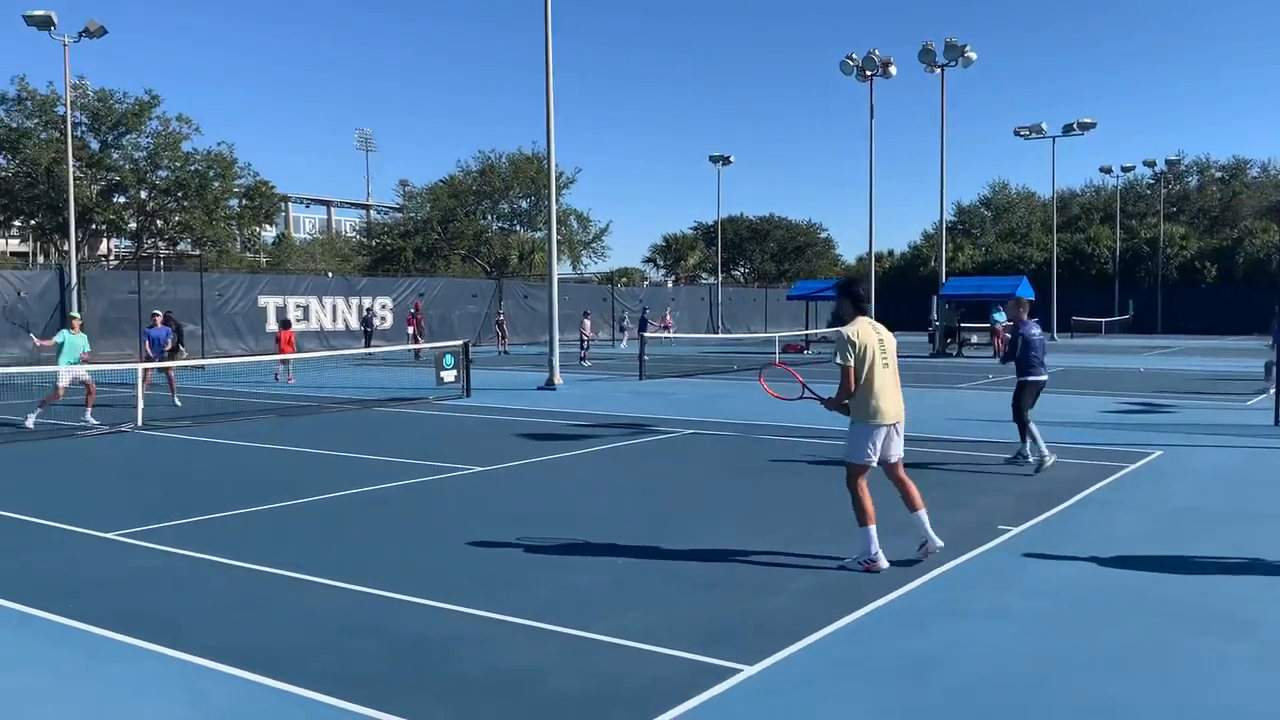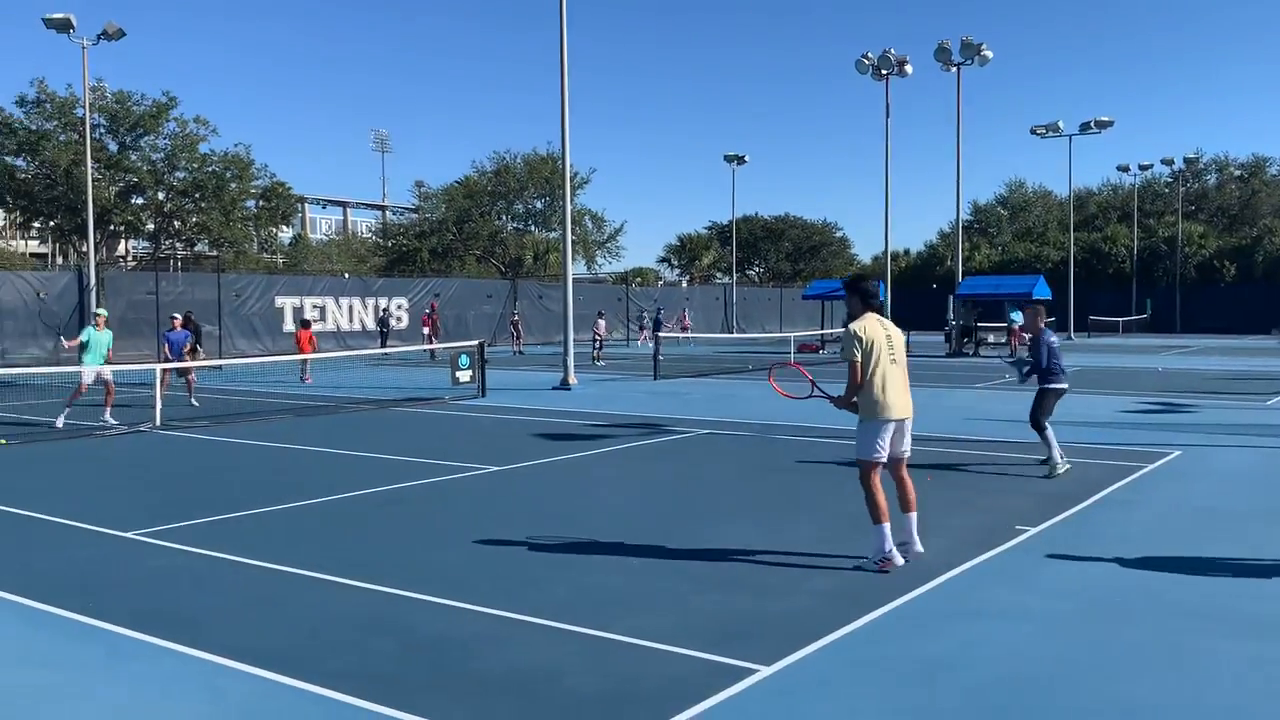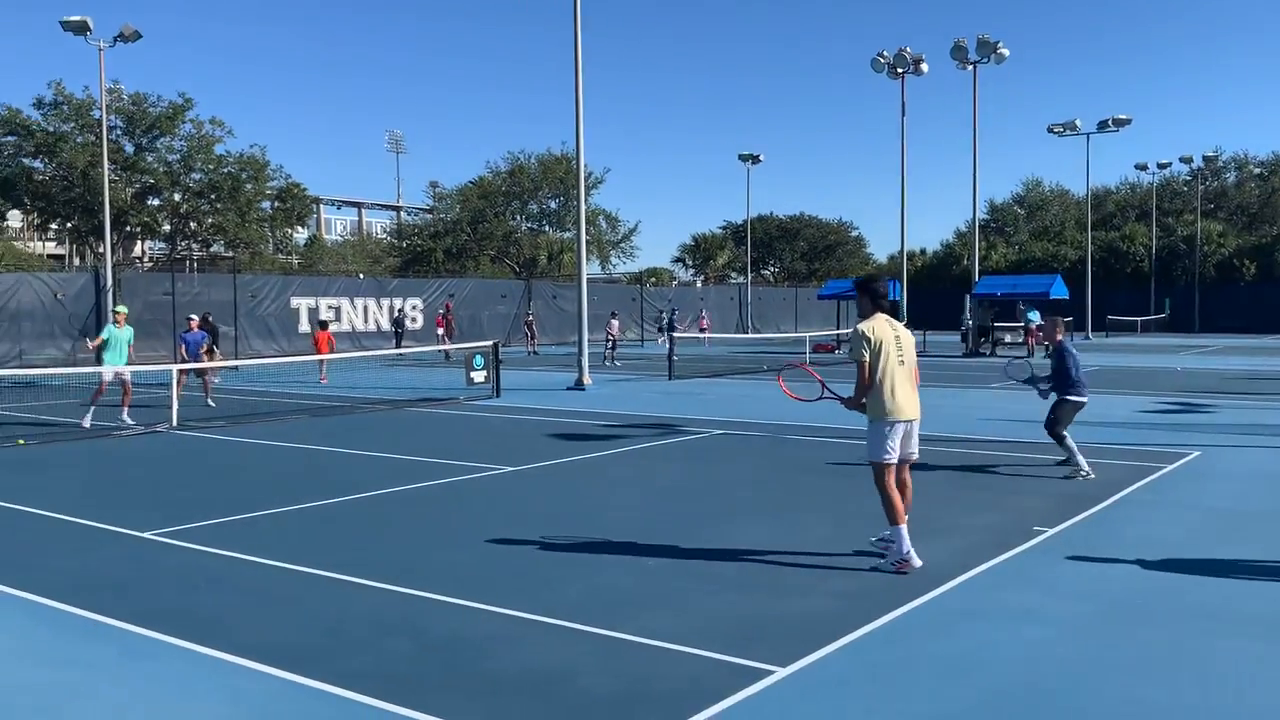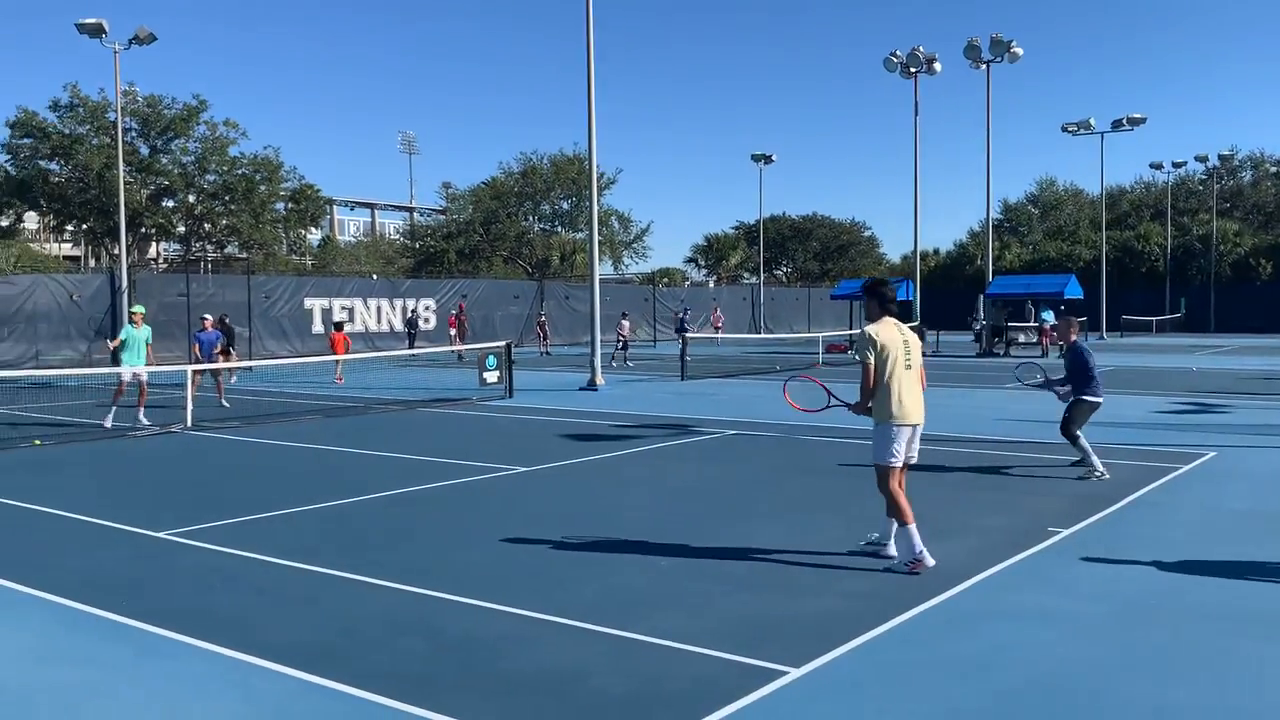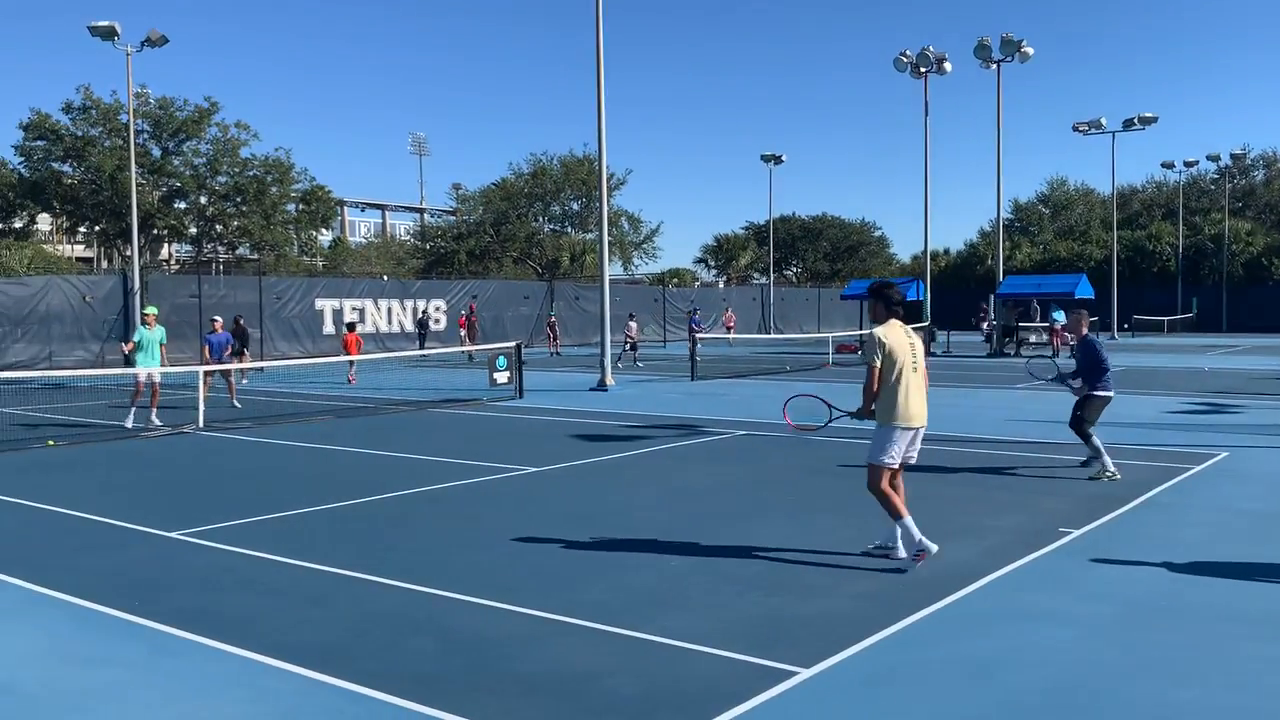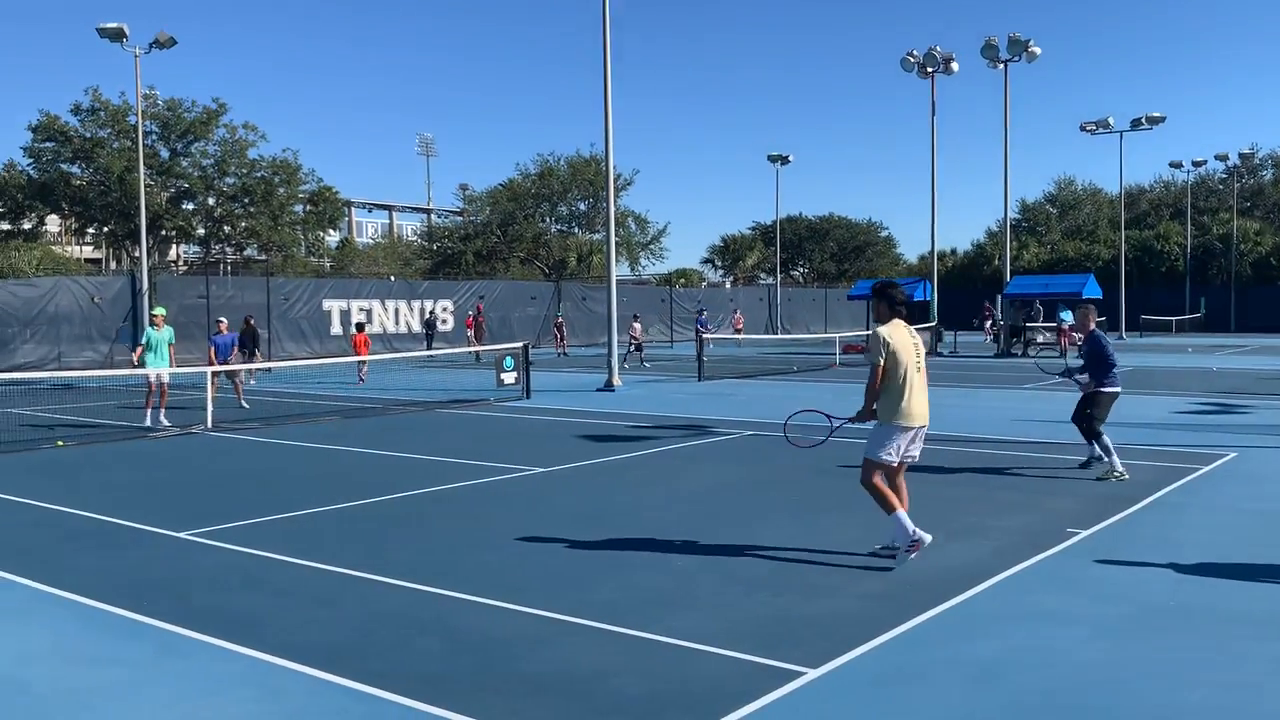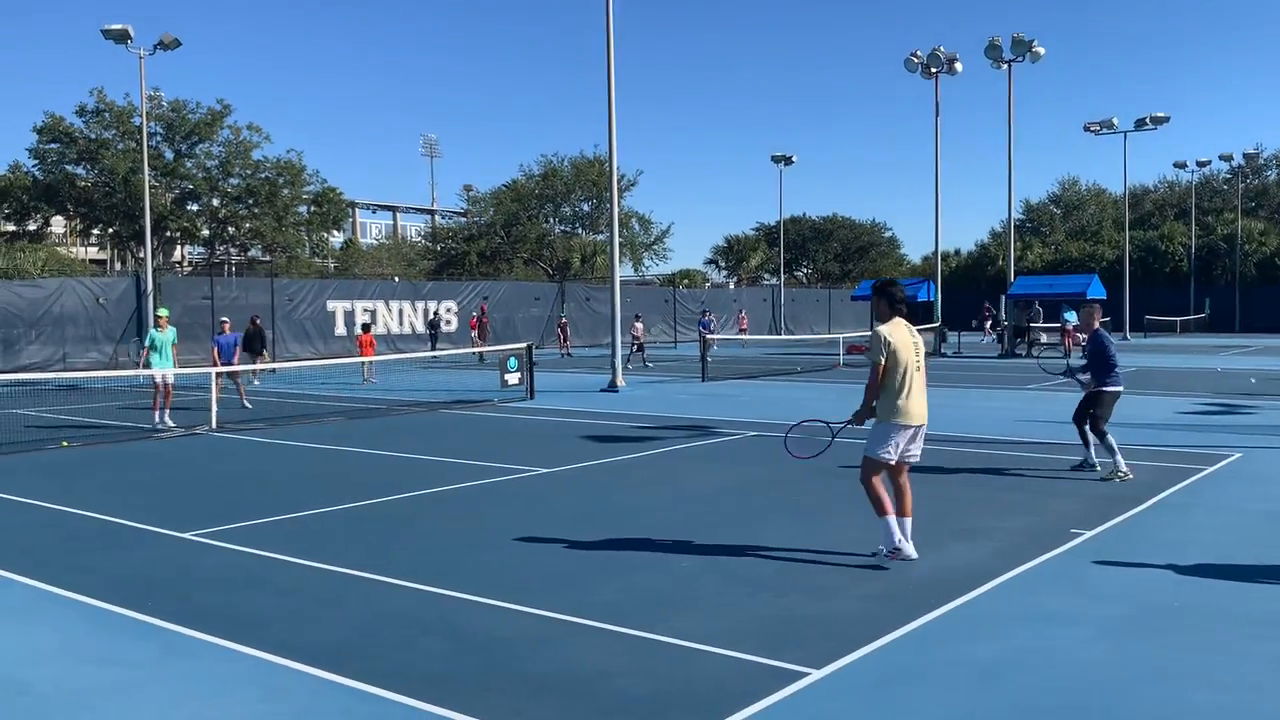
dt=0.1s
person 1, frame 1
left shoulder: (848, 333)
right shoulder: (885, 332)
left elbow: (849, 386)
left wrist: (835, 403)
left hip: (869, 417)
right hip: (895, 411)
left knee: (856, 481)
right knee: (898, 475)
left ankle: (872, 555)
right ankle: (928, 535)
person 1, frame 2
left shoulder: (856, 329)
right shoulder: (893, 329)
left elbow: (856, 379)
left wrist: (845, 400)
left hip: (877, 413)
right hip: (903, 409)
left knee: (870, 479)
right knee: (900, 474)
left ankle: (889, 553)
right ankle: (912, 539)
person 1, frame 3
left shoulder: (865, 329)
right shoulder: (904, 330)
left elbow: (864, 380)
right elbow: (915, 378)
left wrist: (855, 401)
left hip: (886, 414)
right hip: (911, 410)
left knee: (885, 481)
right knee: (902, 475)
left ankle: (906, 554)
right ankle: (894, 537)
person 1, frame 4
left shoulder: (871, 333)
right shoulder: (910, 334)
left elbow: (869, 383)
right elbow: (921, 382)
left wrist: (862, 405)
left hip: (891, 417)
right hip: (915, 415)
left knee: (887, 484)
right knee: (896, 479)
left ankle: (918, 552)
right ankle: (887, 540)
person 1, frame 5
left shoulder: (878, 335)
right shoulder: (913, 336)
left elbow: (872, 386)
left wrist: (865, 409)
left hip: (894, 419)
right hip: (918, 417)
left knee: (877, 484)
right knee: (893, 480)
left ankle: (919, 541)
right ankle: (894, 543)
person 1, frame 6
left shoulder: (882, 334)
right shoulder: (914, 335)
left elbow: (875, 383)
left wrist: (865, 411)
left hip: (896, 419)
right hip: (919, 416)
left knee: (870, 477)
right knee: (895, 476)
left ankle: (912, 534)
right ankle: (901, 542)
person 1, frame 7
left shoulder: (883, 333)
right shoulder: (914, 334)
left elbow: (875, 382)
left wrist: (864, 410)
left hip: (894, 417)
right hip: (918, 415)
left knee: (870, 476)
right knee: (899, 477)
left ankle: (897, 541)
right ankle: (905, 543)
person 2, frame 1
left shoulder: (1019, 329)
right shoulder: (1035, 327)
left elbow: (1013, 355)
right elbow: (1043, 351)
left wrist: (1004, 358)
left hip: (1029, 377)
right hip: (1040, 375)
left knee: (1021, 416)
right knee: (1021, 413)
left ankle: (1044, 454)
right ankle: (1024, 452)
person 2, frame 2
left shoulder: (1040, 338)
right shoulder: (1050, 335)
left elbow: (1040, 364)
left wrist: (1025, 375)
right wrist: (1028, 364)
left hip: (1053, 384)
right hip: (1056, 383)
left knee: (1037, 420)
right knee: (1038, 419)
left ankle: (1058, 461)
right ankle: (1055, 454)
person 2, frame 3
left shoulder: (1062, 350)
right shoulder: (1061, 348)
left elbow: (1069, 376)
left wrist: (1049, 390)
right wrist: (1043, 380)
left hip: (1073, 396)
right hip: (1071, 395)
left knee: (1054, 429)
right knee: (1052, 425)
left ankle: (1084, 468)
right ankle: (1073, 457)
person 2, frame 4
left shoulder: (1080, 350)
right shoulder: (1070, 350)
left elbow: (1090, 375)
left wrist: (1071, 392)
right wrist: (1056, 382)
left hip: (1090, 397)
right hip: (1081, 396)
left knee: (1068, 429)
right knee: (1067, 427)
left ankle: (1098, 469)
right ankle: (1088, 457)
person 2, frame 5
left shoulder: (1092, 343)
right shoulder: (1080, 343)
left elbow: (1105, 367)
left wrist: (1085, 386)
right wrist: (1069, 376)
left hip: (1100, 392)
right hip: (1092, 391)
left knee: (1081, 427)
right knee: (1075, 423)
left ankle: (1110, 469)
right ankle: (1095, 455)
person 2, frame 6
left shoulder: (1098, 338)
right shoulder: (1087, 338)
left elbow: (1111, 363)
left wrist: (1093, 381)
right wrist: (1076, 370)
left hip: (1106, 388)
right hip: (1097, 388)
left knee: (1092, 427)
right knee: (1078, 418)
left ankle: (1118, 469)
right ankle: (1096, 454)
person 2, frame 7
left shoulder: (1101, 338)
right shoulder: (1091, 337)
left elbow: (1112, 364)
left wrist: (1093, 381)
right wrist: (1078, 370)
left hip: (1108, 388)
right hip: (1099, 387)
left knee: (1097, 426)
right knee: (1079, 418)
left ankle: (1122, 469)
right ankle: (1090, 460)
